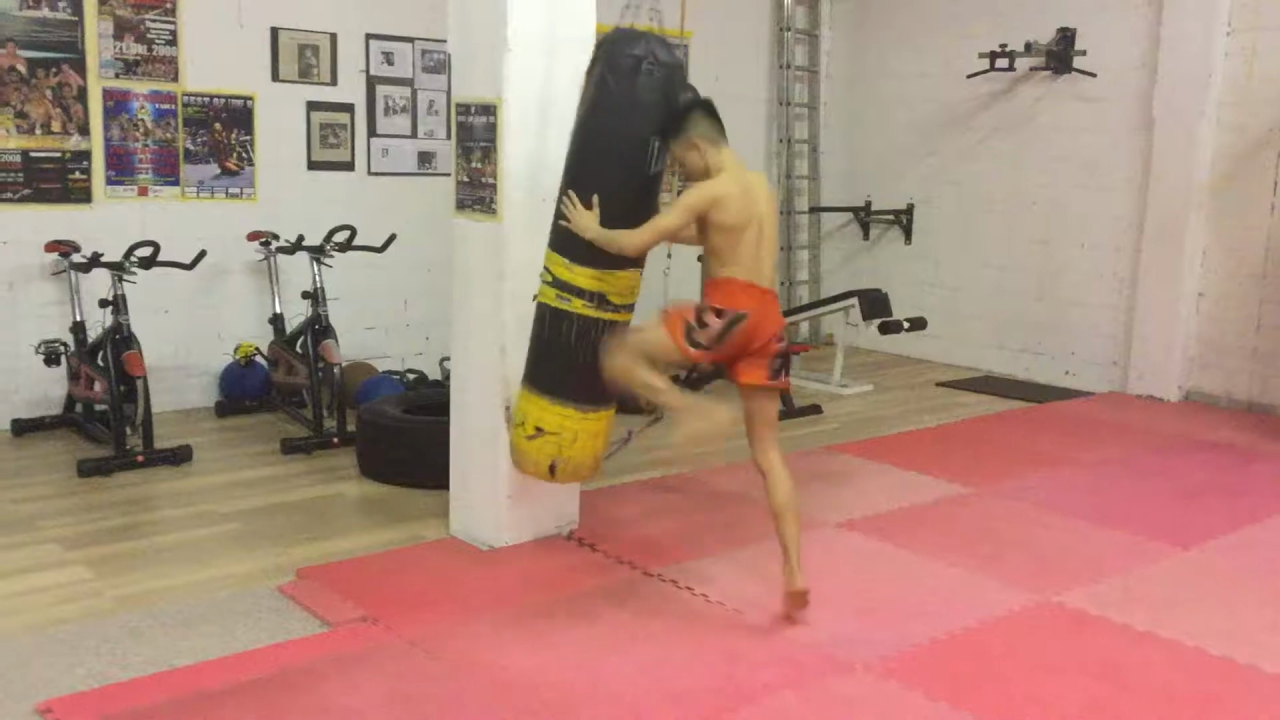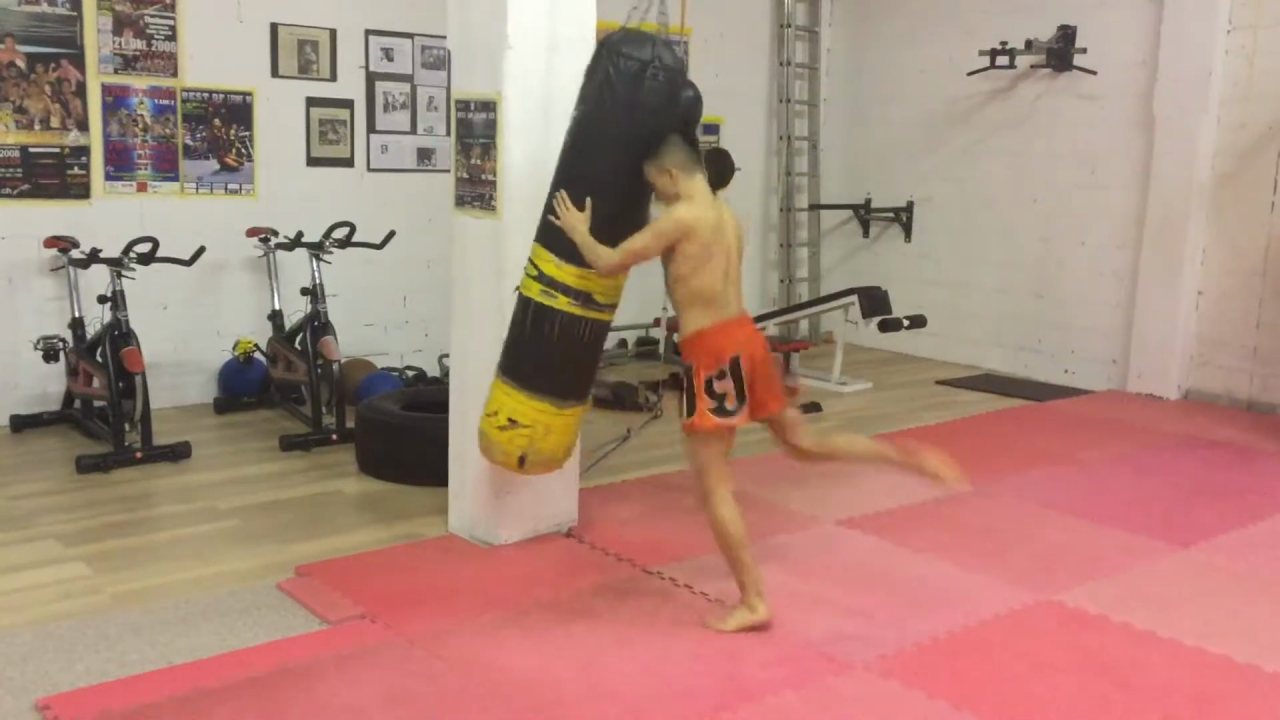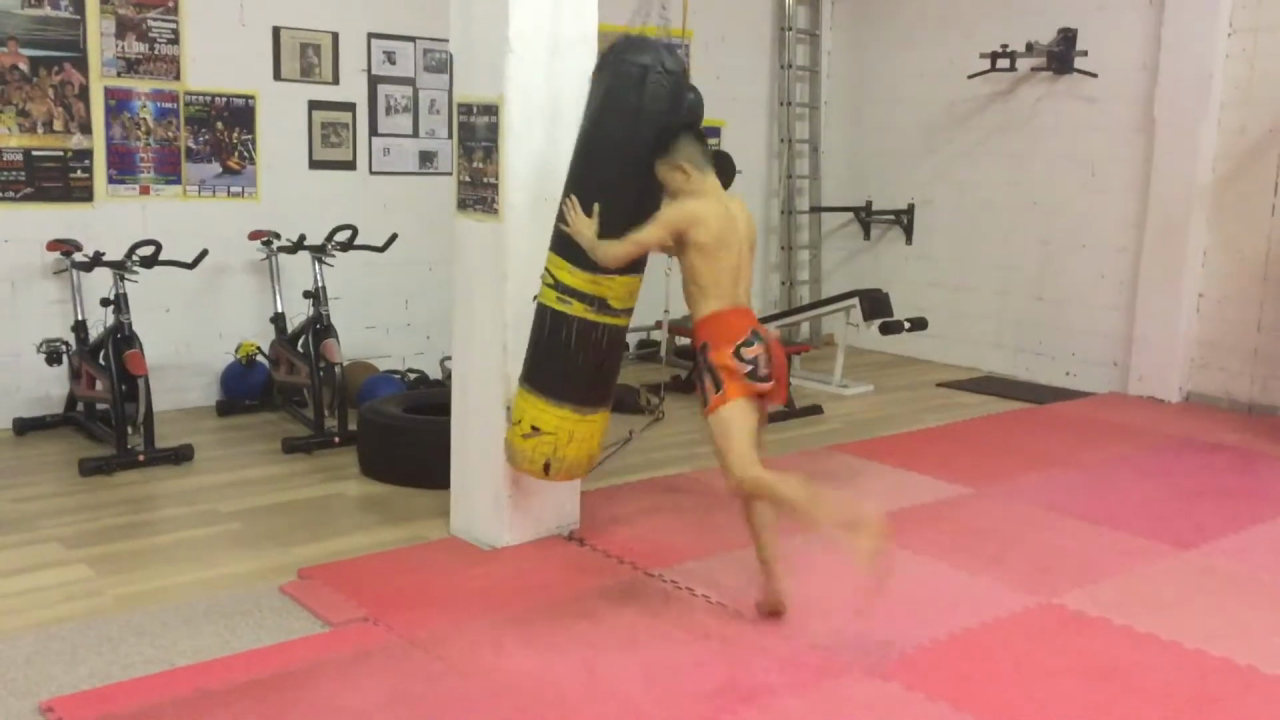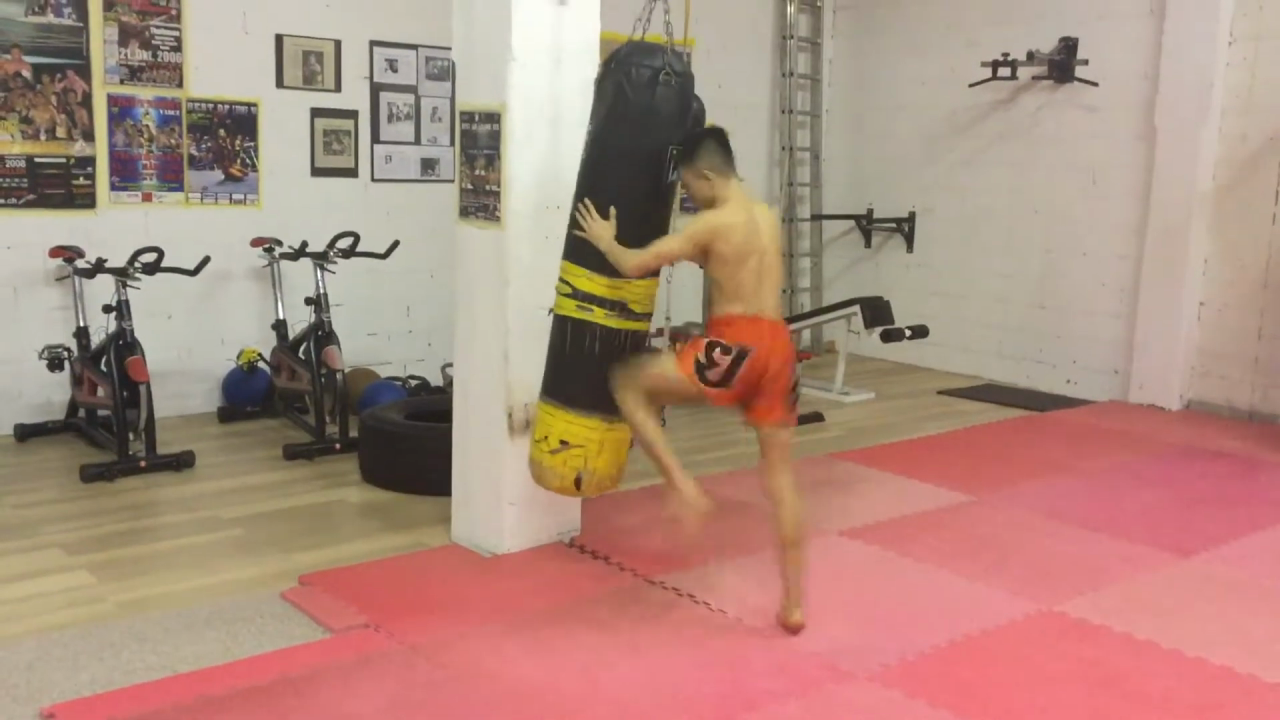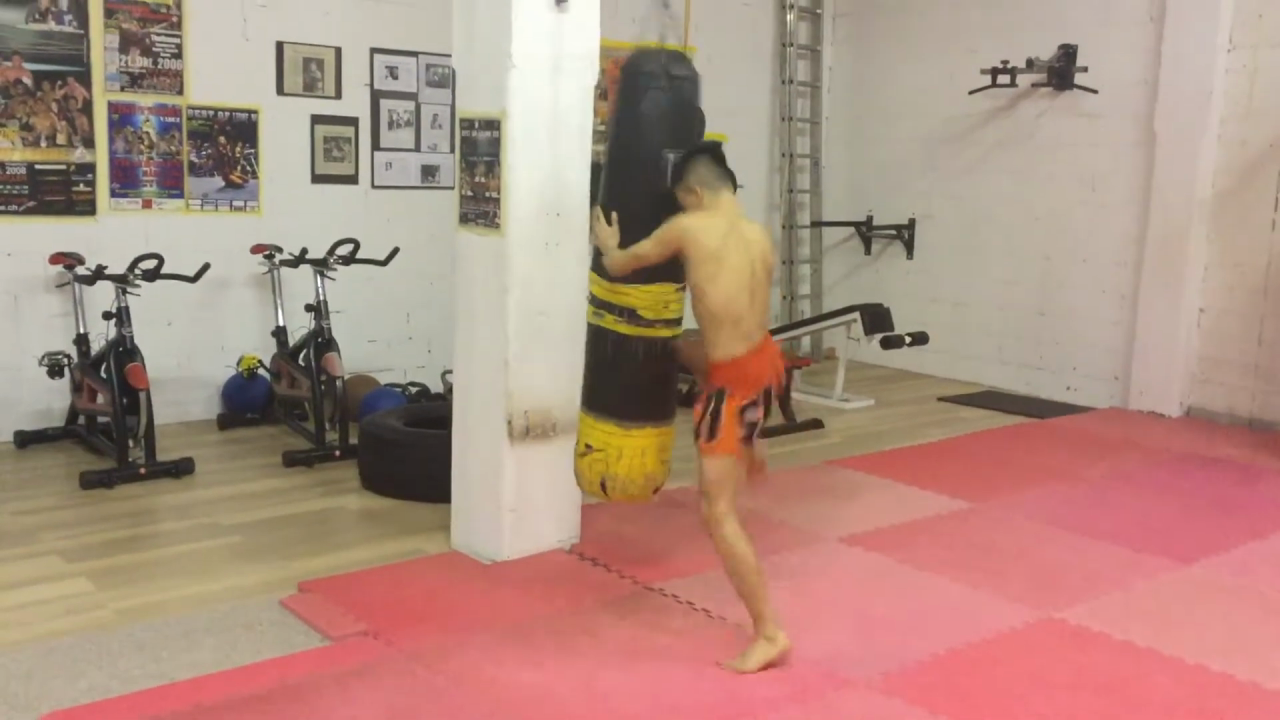
dt=0.5s
person 1, frame 1
left shoulder: (710, 191)
right shoulder: (761, 186)
left elbow: (635, 244)
left wrist: (591, 230)
right wrist: (674, 228)
left hip: (730, 312)
right hip: (770, 322)
left knee: (616, 358)
right knee: (768, 454)
left ankle: (696, 411)
right ankle: (794, 574)
person 1, frame 2
left shoulder: (681, 219)
right shoulder: (727, 216)
left elbow: (608, 263)
left wrist: (576, 231)
left hip: (713, 359)
right hip: (748, 344)
left knee: (715, 488)
right knee: (804, 442)
left ankle: (753, 602)
right ankle: (907, 454)
person 1, frame 3
left shoulder: (683, 211)
right shoulder: (740, 213)
left elbow: (611, 257)
left wrist: (584, 233)
right wrist: (659, 239)
left hip: (728, 344)
right hip: (753, 339)
left knee: (745, 475)
right knee: (748, 472)
left ankle: (855, 525)
right ankle: (773, 589)
person 1, frame 4
left shoulder: (713, 222)
right shoulder: (767, 216)
left elbow: (636, 266)
left wrist: (605, 240)
right wrist: (681, 250)
left hip: (734, 346)
right hip: (778, 350)
left knee: (627, 384)
right knee: (780, 478)
left ankle: (684, 488)
right ankle: (794, 604)
person 1, frame 5
left shoulder: (688, 227)
right shoulder: (761, 237)
left elbow: (619, 266)
left wrist: (608, 243)
left hip: (737, 383)
right hip: (766, 360)
left knee: (716, 513)
right knee: (686, 349)
left ankle: (769, 635)
right ankle: (746, 452)
